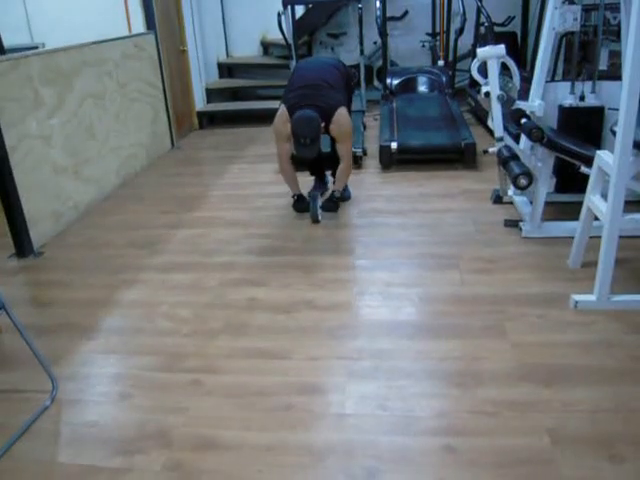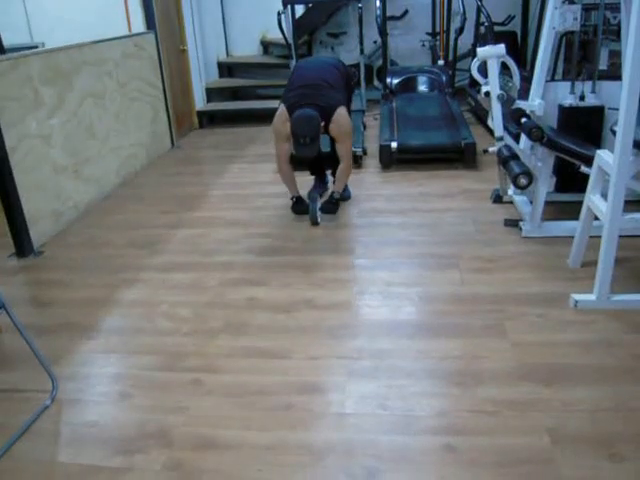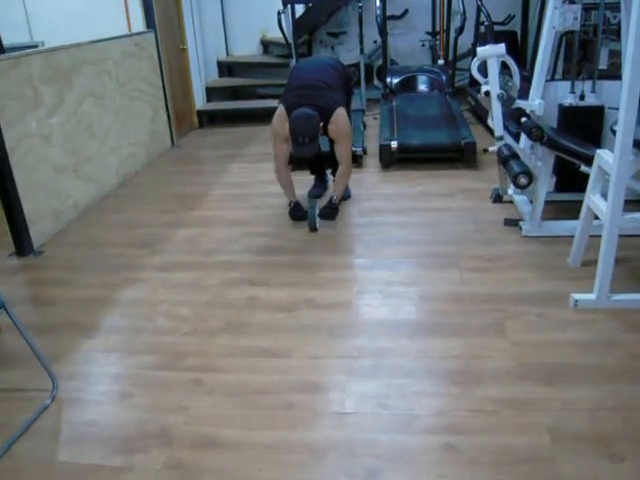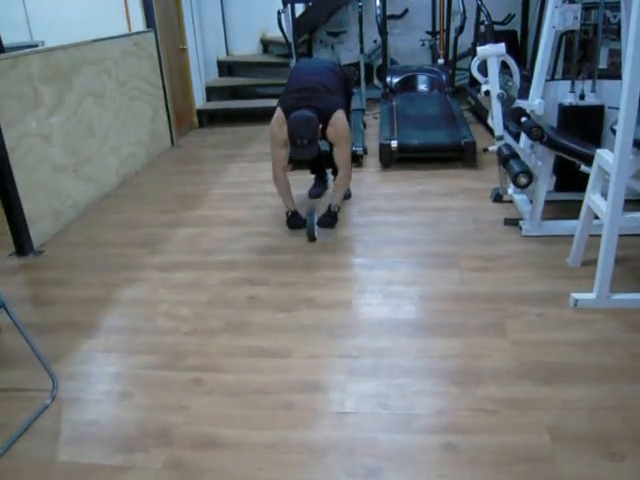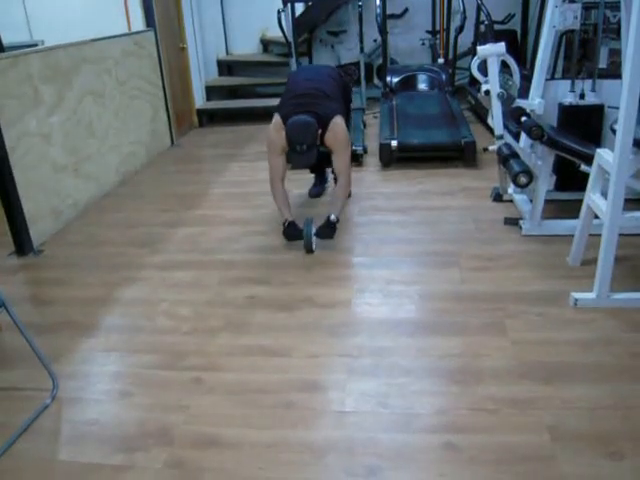
dt=0.1s
person 1, frame 1
left shoulder: (339, 119)
right shoulder: (282, 120)
left elbow: (346, 161)
right elbow: (284, 162)
left wrist: (335, 195)
right wrist: (297, 196)
left knee: (339, 140)
right knee: (308, 146)
left ankle: (338, 180)
right ankle: (319, 178)
person 1, frame 2
left shoulder: (339, 119)
right shoulder: (282, 119)
left elbow: (346, 161)
right elbow: (283, 162)
left wrist: (334, 197)
right wrist: (296, 198)
left knee: (339, 139)
right knee: (307, 148)
left ankle: (338, 180)
right ankle: (320, 178)
person 1, frame 3
left shoulder: (337, 118)
right shoulder: (281, 119)
left elbow: (345, 164)
right elbow: (281, 165)
left wrist: (334, 201)
right wrist: (293, 203)
left hip: (337, 71)
left knee: (341, 140)
right knee: (309, 152)
left ankle: (338, 179)
right ankle: (320, 177)
person 1, frame 4
left shoulder: (336, 122)
right shoulder: (279, 123)
left elbow: (345, 169)
right elbow: (279, 171)
left wrist: (333, 209)
right wrist: (291, 211)
left hip: (336, 73)
left knee: (341, 143)
left ankle: (335, 179)
right ankle: (320, 176)
person 1, frame 5
left shoulder: (335, 127)
right shoulder: (277, 129)
left elbow: (344, 178)
right elbow: (276, 180)
left wrist: (332, 220)
right wrist: (288, 222)
left hip: (334, 79)
right ankle: (319, 175)
